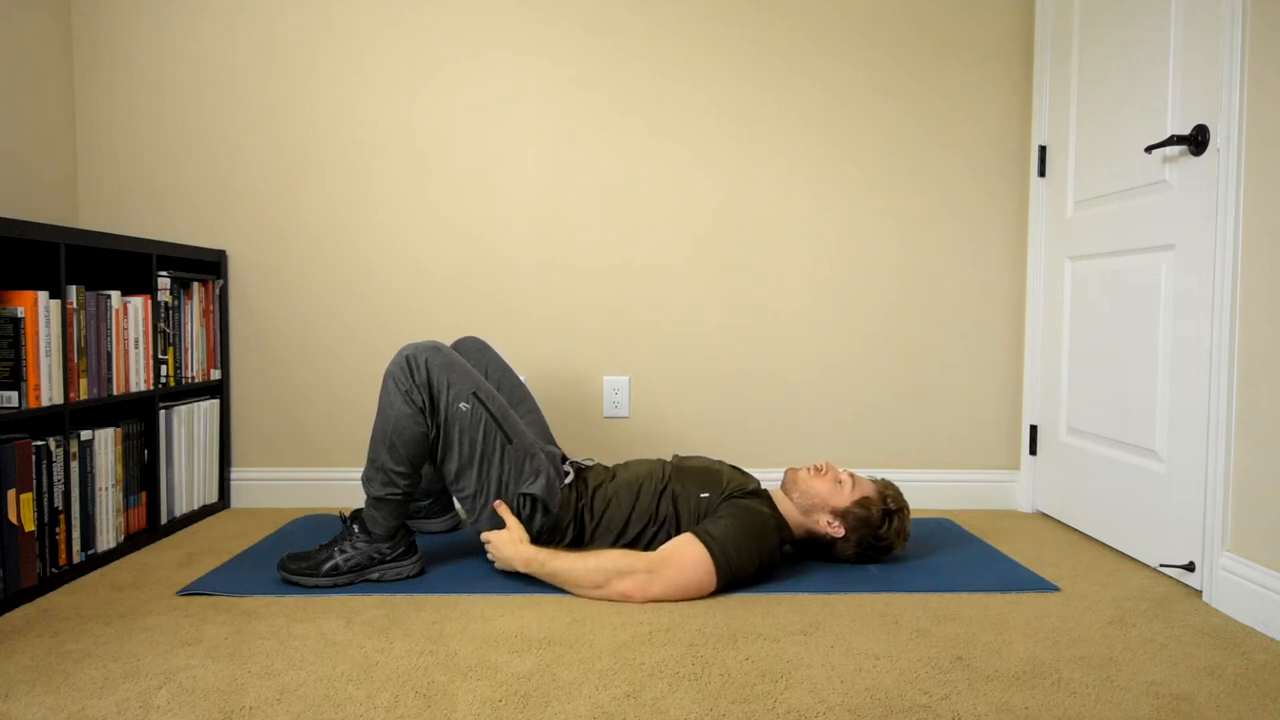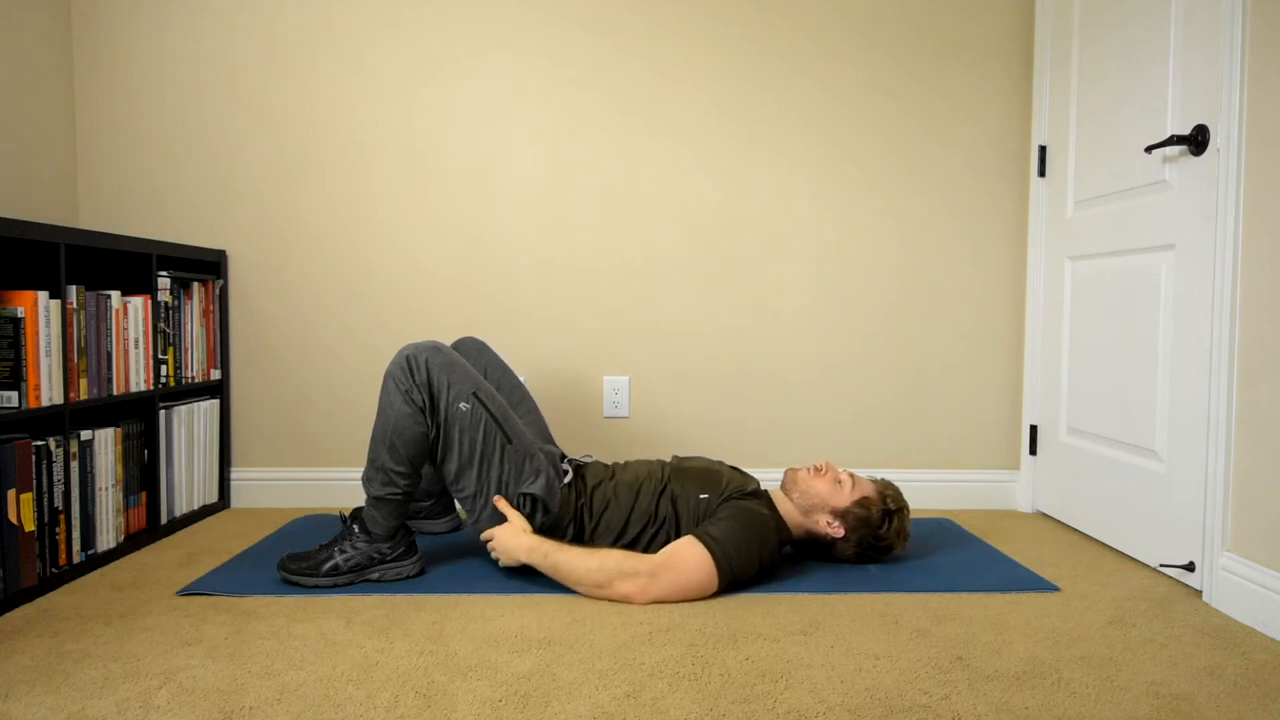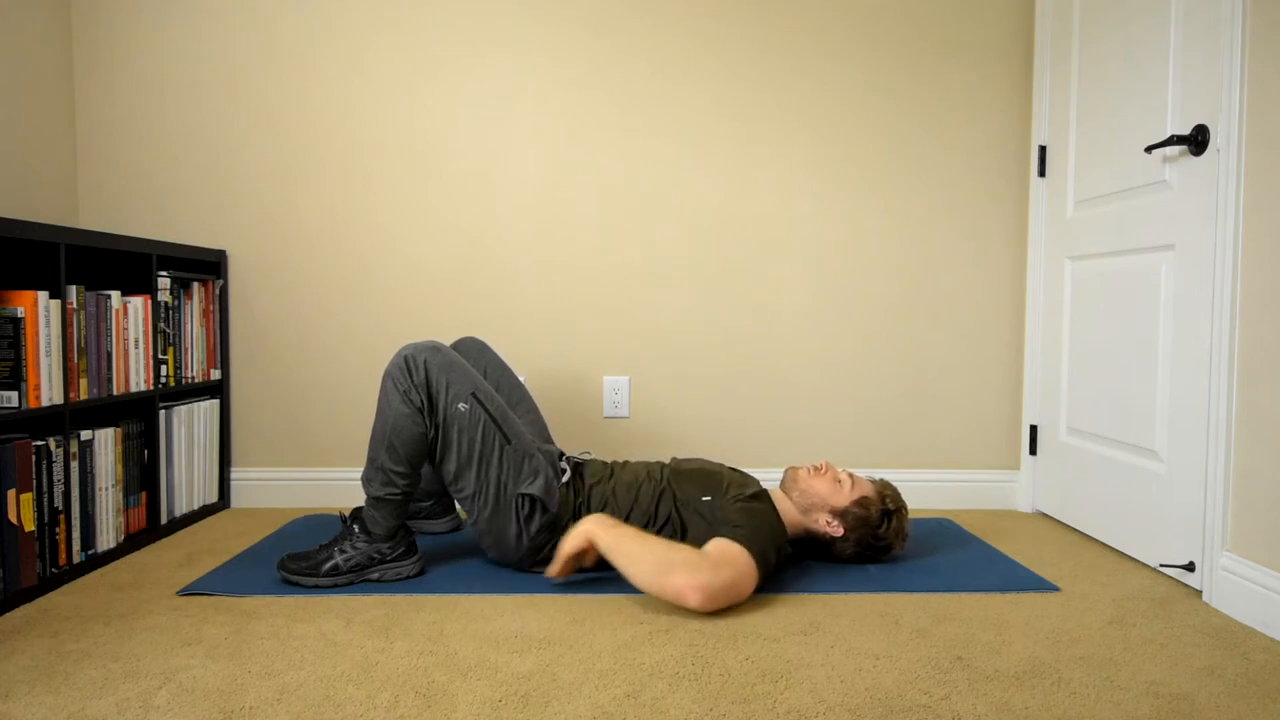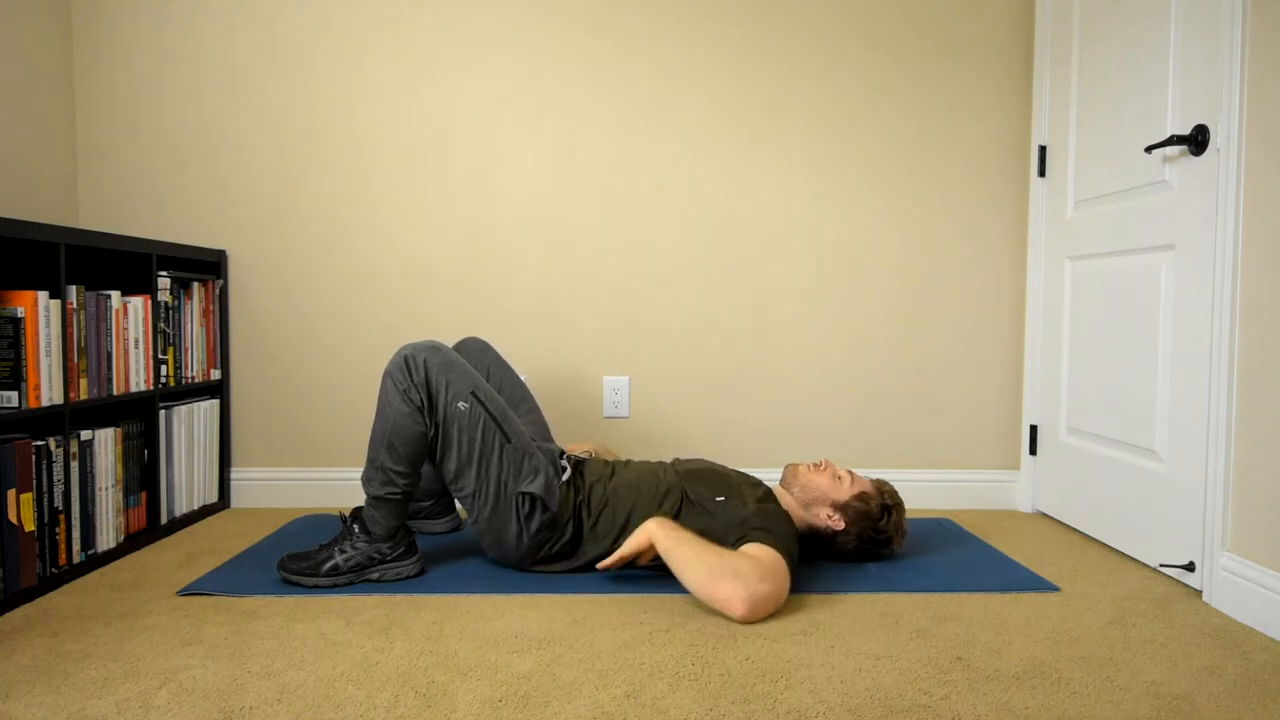
dt=0.3s
person 1, frame 1
left shoulder: (753, 532)
right shoulder: (750, 502)
left elbow: (642, 578)
left wrist: (526, 557)
left hip: (537, 509)
right hip: (564, 479)
left knee: (421, 364)
right knee: (468, 351)
left ankle: (378, 542)
right ankle: (428, 502)
person 1, frame 2
left shoulder: (752, 534)
right shoulder: (751, 503)
left elbow: (641, 581)
left wrist: (530, 547)
left hip: (537, 505)
right hip: (563, 479)
left knee: (421, 365)
right knee: (467, 352)
left ankle: (379, 543)
right ankle: (427, 505)
person 1, frame 3
left shoulder: (760, 533)
right shoulder: (754, 505)
left elbow: (695, 585)
left wrist: (599, 526)
left hip: (536, 511)
right hip: (564, 478)
left knee: (419, 365)
right knee: (467, 352)
left ankle: (378, 542)
right ankle: (427, 504)
person 1, frame 4
left shoulder: (772, 530)
right shoulder: (757, 503)
left elbow: (744, 596)
left wrist: (657, 531)
right wrist: (602, 455)
left hip: (536, 514)
right hip: (564, 479)
left knee: (419, 363)
right knee: (469, 352)
left ankle: (379, 541)
right ankle: (428, 503)
